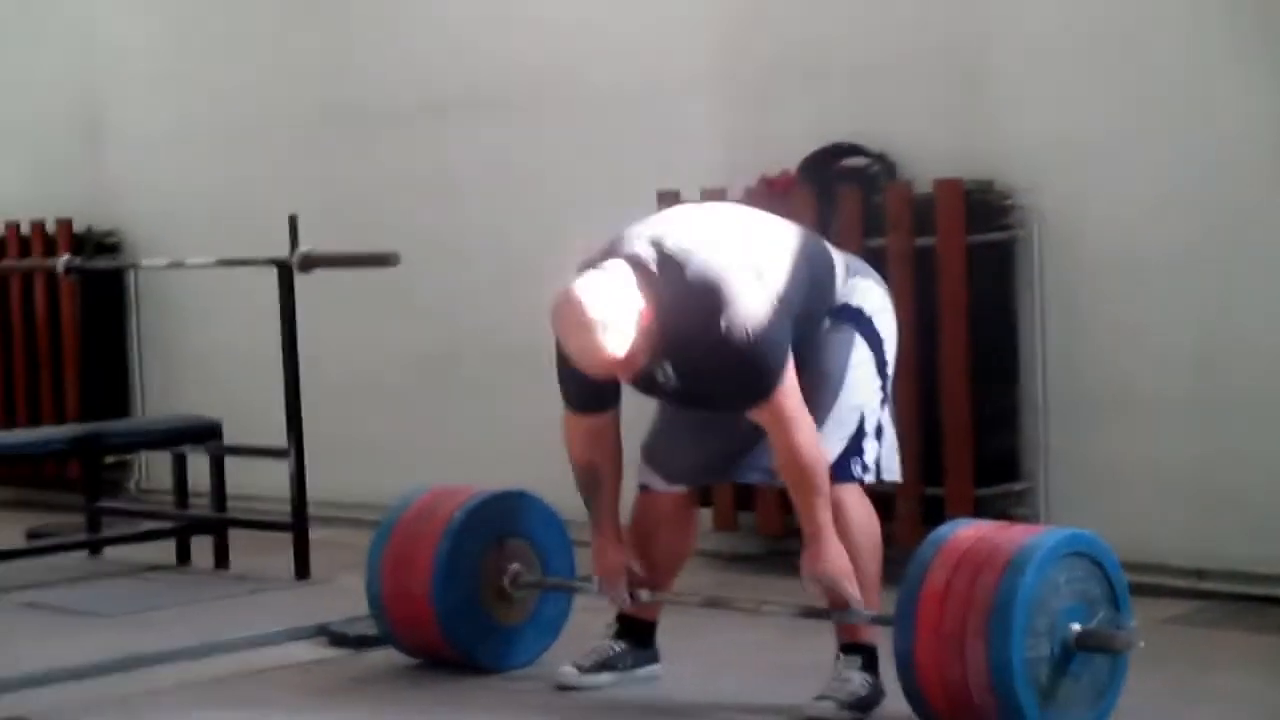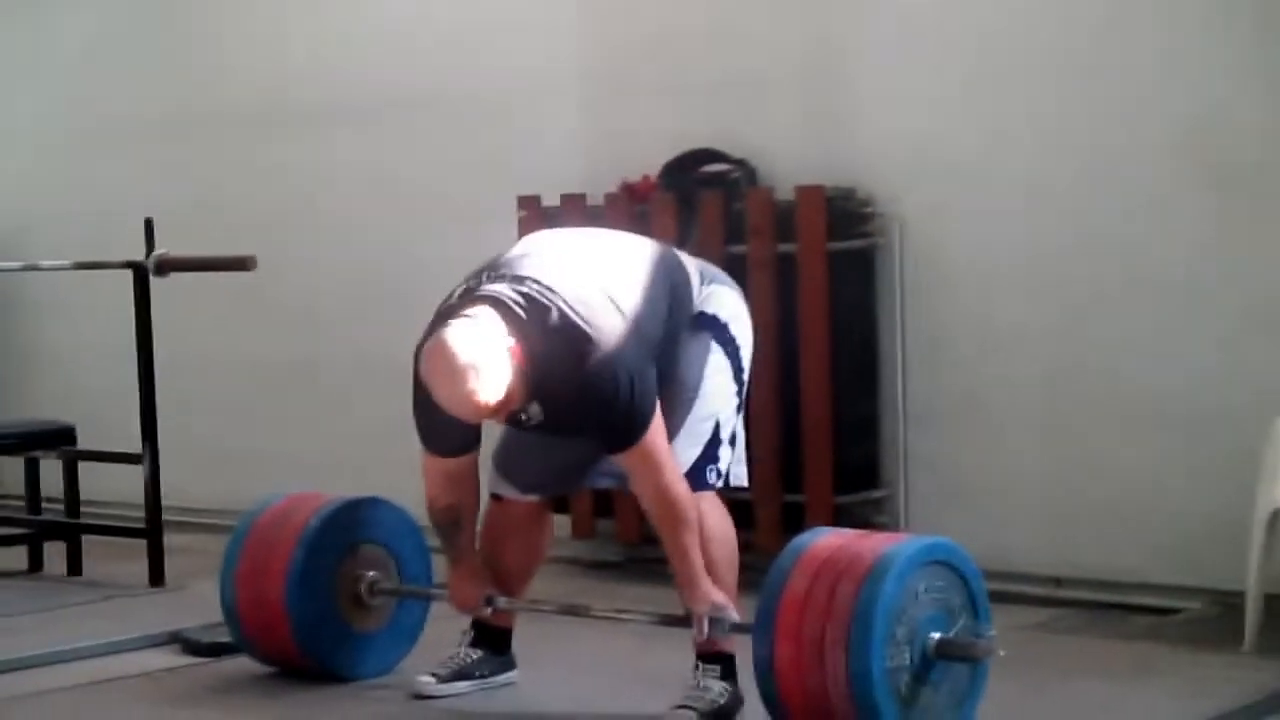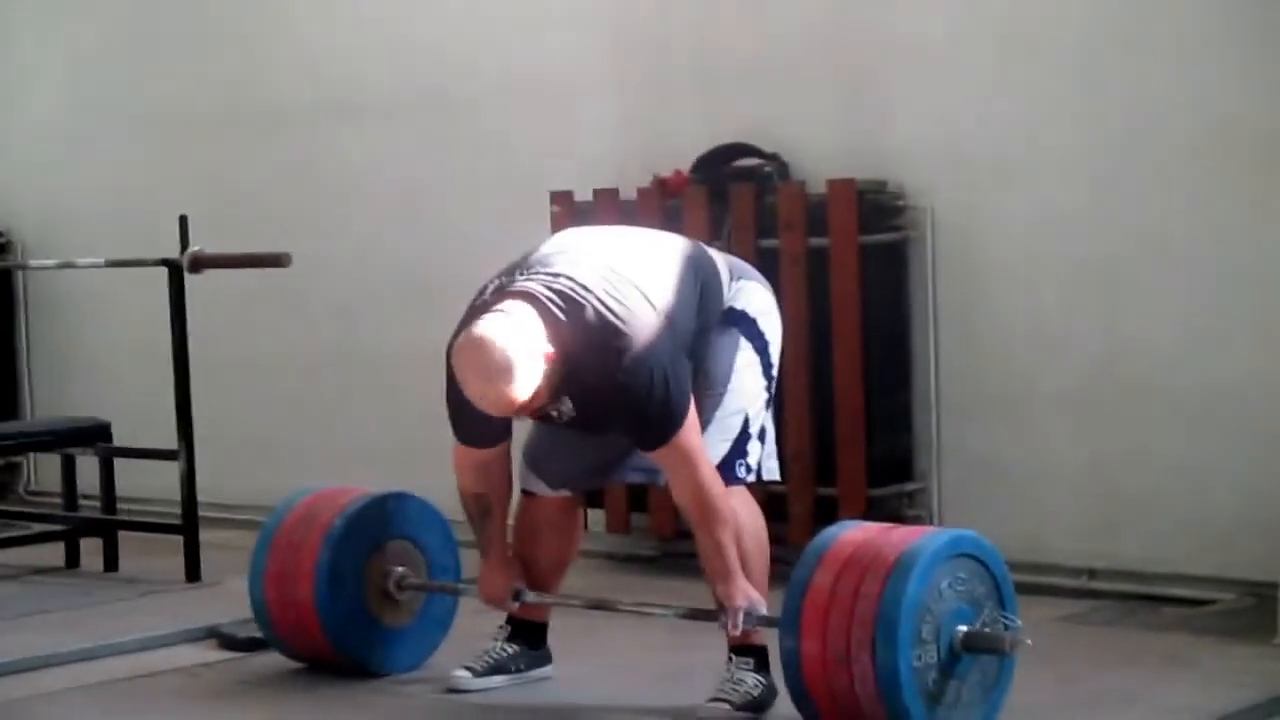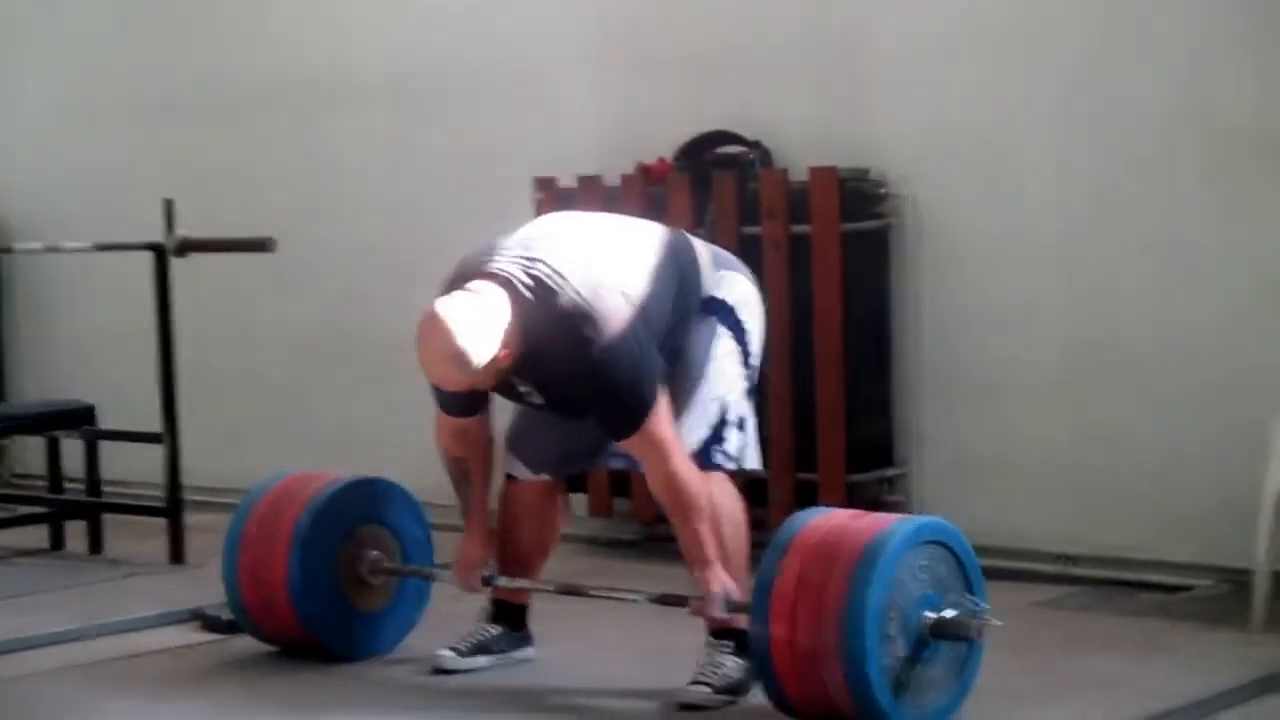
dt=0.3s
person 1, frame 1
left shoulder: (725, 308)
right shoulder: (587, 317)
left elbow: (790, 435)
right elbow: (587, 435)
left wrist: (822, 541)
right wrist: (606, 537)
left hip: (832, 315)
left knee: (831, 474)
right knee: (665, 477)
left ankle: (859, 663)
right ankle: (633, 638)
person 1, frame 2
left shoulder: (599, 356)
right shoulder: (442, 365)
left elbow: (654, 480)
right elbow: (447, 477)
left wrist: (695, 583)
right wrist: (464, 568)
left knee: (689, 480)
right knee: (515, 485)
left ankle: (716, 672)
right ankle: (489, 646)
person 1, frame 3
left shoulder: (631, 353)
right shoulder: (477, 359)
left elbow: (690, 476)
right elbow: (478, 464)
left wrist: (730, 580)
right wrist: (495, 559)
left knee: (720, 477)
right knee: (546, 480)
left ankle: (750, 664)
right ankle: (525, 640)
person 1, frame 4
left shoulder: (597, 341)
right shoulder: (456, 325)
left elbow: (663, 461)
right elbow: (462, 430)
left wrist: (708, 567)
right wrist: (477, 531)
left hip: (706, 301)
left knee: (698, 461)
right knee: (529, 463)
left ankle: (730, 646)
right ankle: (507, 622)
